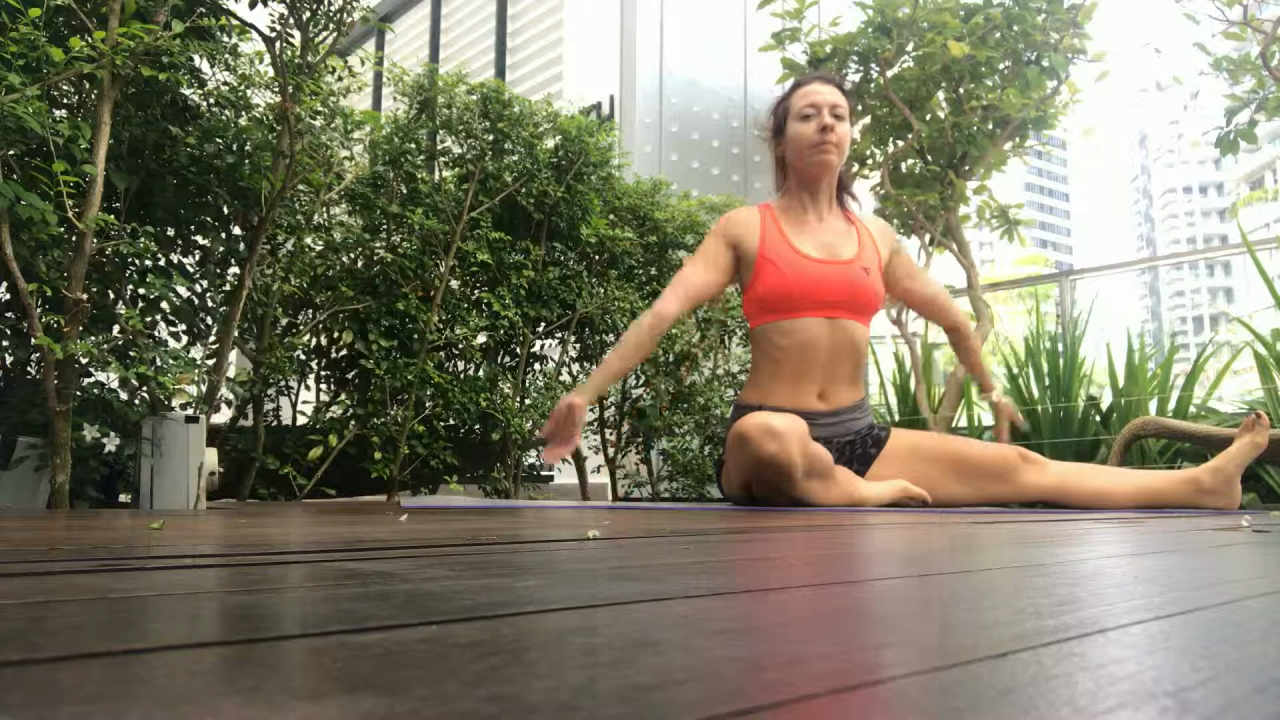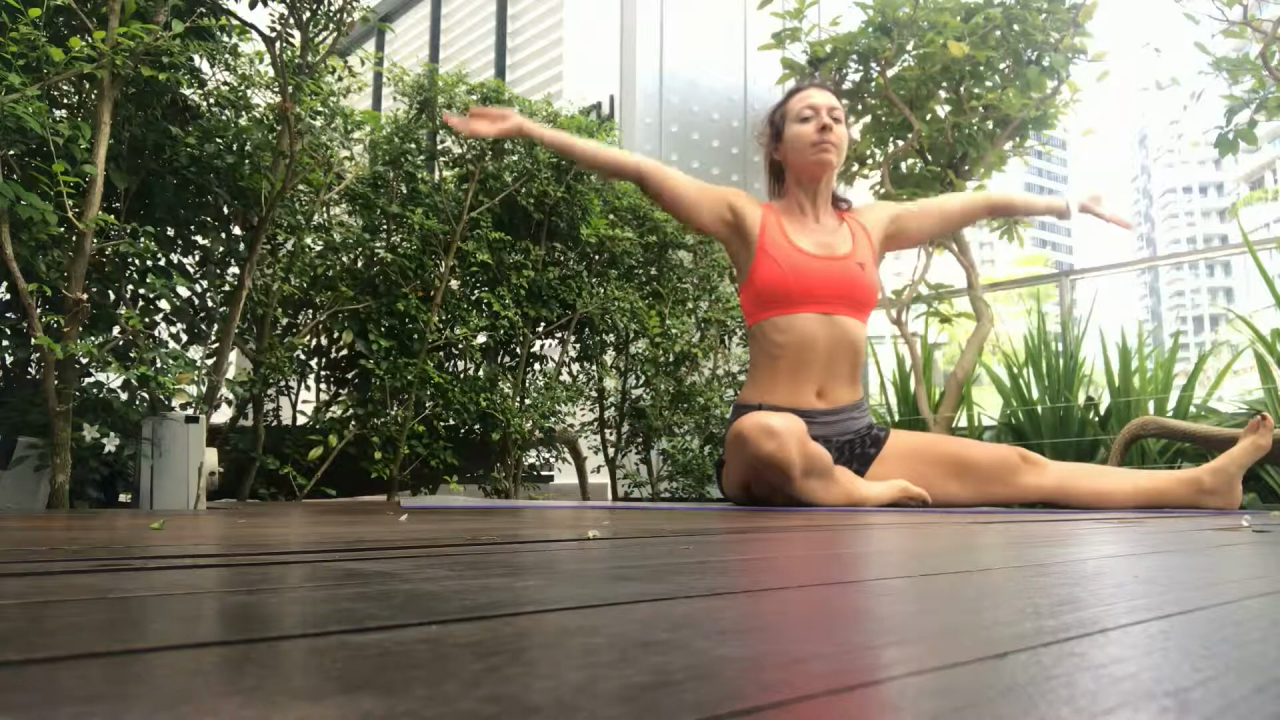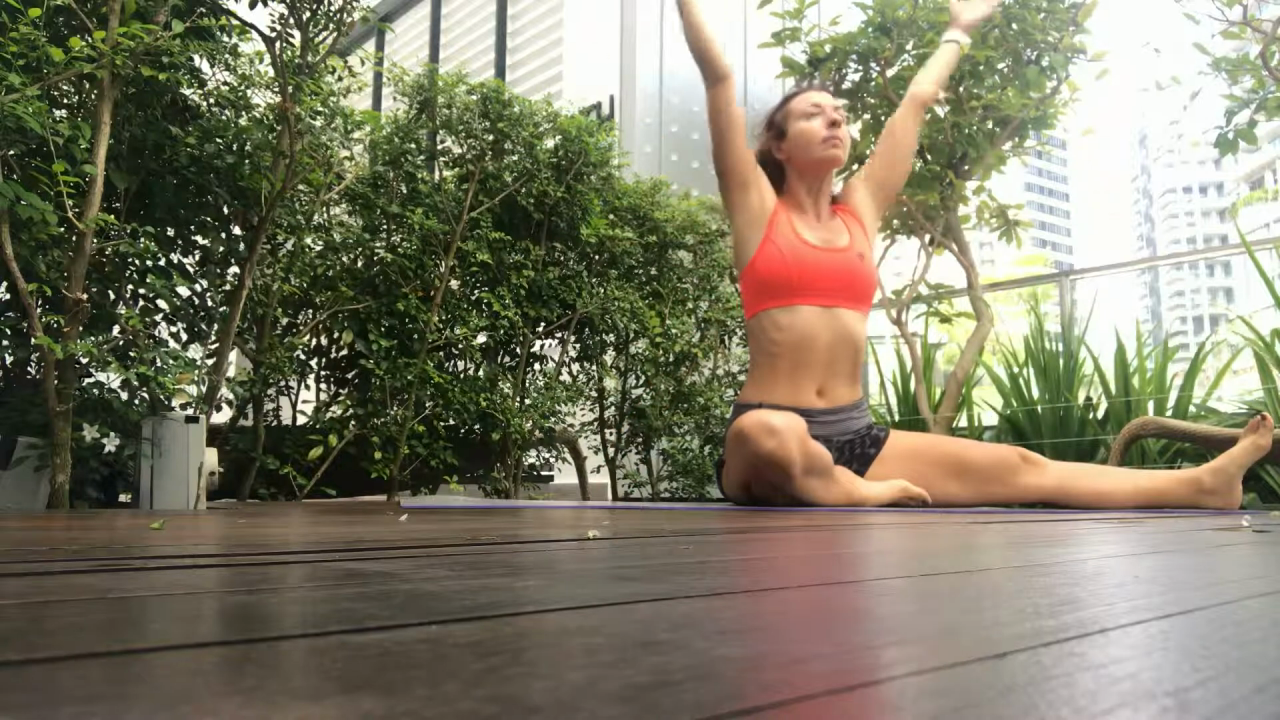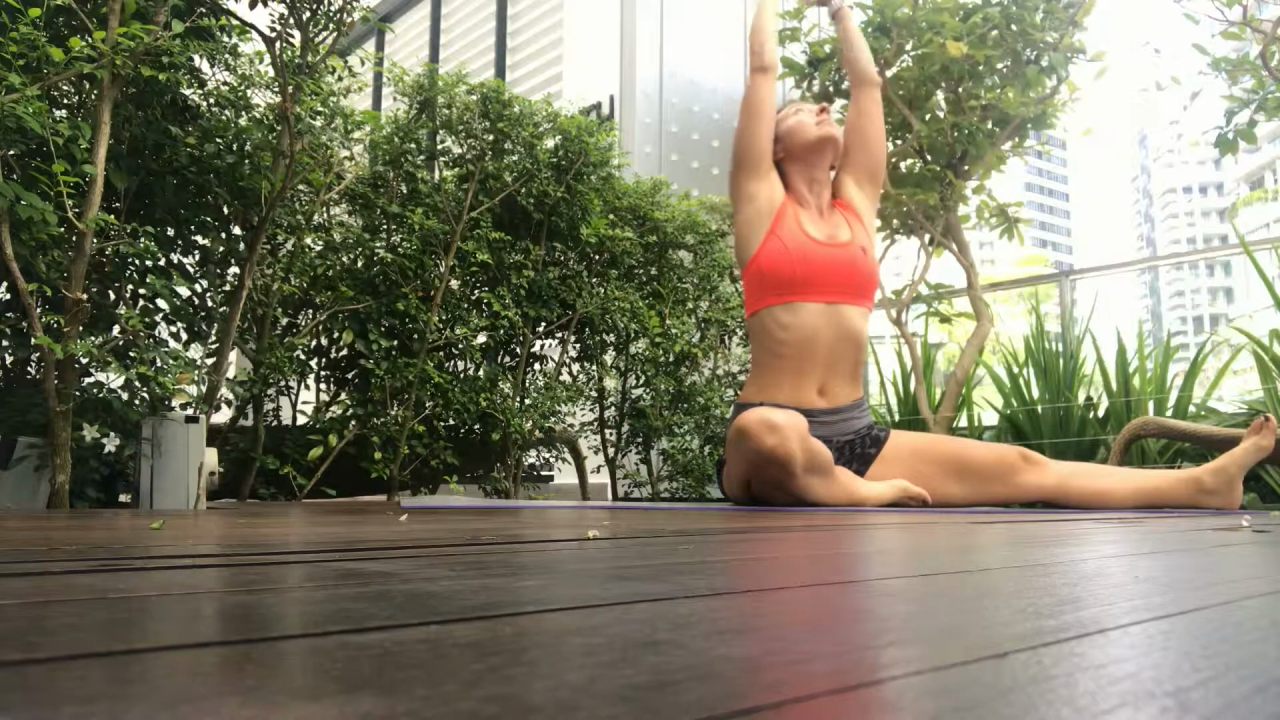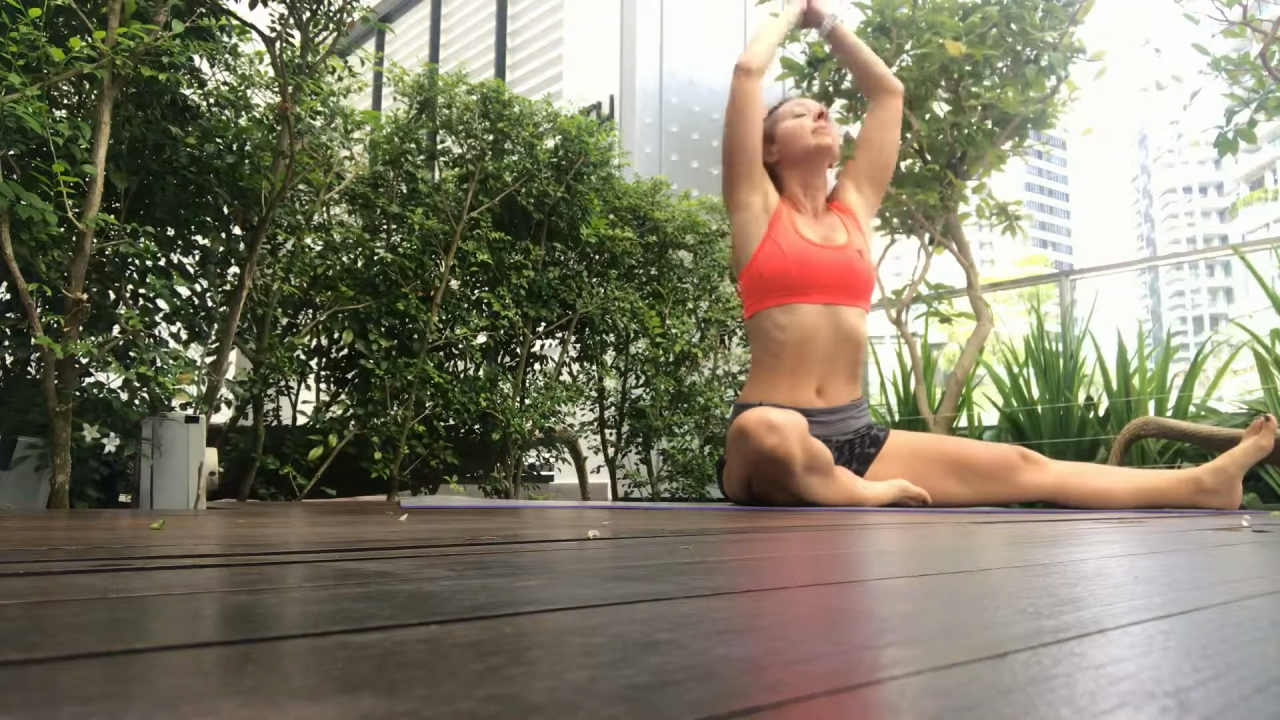
dt=0.4s
person 1, frame 1
left shoulder: (873, 236)
right shoulder: (747, 229)
left elbow: (945, 308)
right elbow: (663, 311)
left wrist: (988, 386)
right wrist: (586, 391)
left hip: (863, 433)
right hip: (763, 444)
left knee: (1018, 467)
right knee: (771, 437)
left ankle: (1198, 486)
right ankle: (869, 500)
person 1, frame 2
left shoulder: (867, 226)
right shoulder: (743, 218)
left elbow: (969, 206)
right elbow: (637, 168)
left wrist: (1063, 205)
right wrist: (529, 127)
left hip: (857, 435)
right hip: (777, 436)
left knee: (1017, 465)
right knee: (772, 444)
left ankle: (1196, 480)
right ankle: (864, 503)
person 1, frame 3
left shoulder: (861, 211)
right shoulder: (759, 210)
left elbow: (913, 108)
right elbow: (719, 79)
left hip: (855, 437)
right hip: (771, 431)
left knee: (1022, 467)
right knee: (767, 439)
right ankle: (859, 497)
person 1, frame 4
left shoulder: (857, 204)
right shoulder: (762, 203)
left elbow: (867, 83)
right elbow: (762, 71)
left hip: (853, 436)
right hip: (770, 446)
left knee: (1024, 468)
right knee: (766, 432)
right ankle: (861, 496)
person 1, frame 5
left shoulder: (853, 212)
right shoulder: (757, 209)
left elbow: (888, 92)
right elbow: (746, 72)
left hip: (852, 434)
right hip: (771, 437)
left knee: (1023, 467)
right knee: (768, 434)
right ankle: (861, 497)
